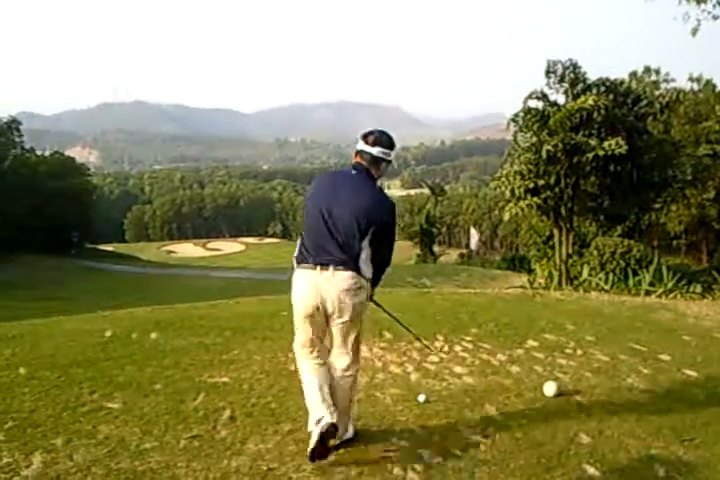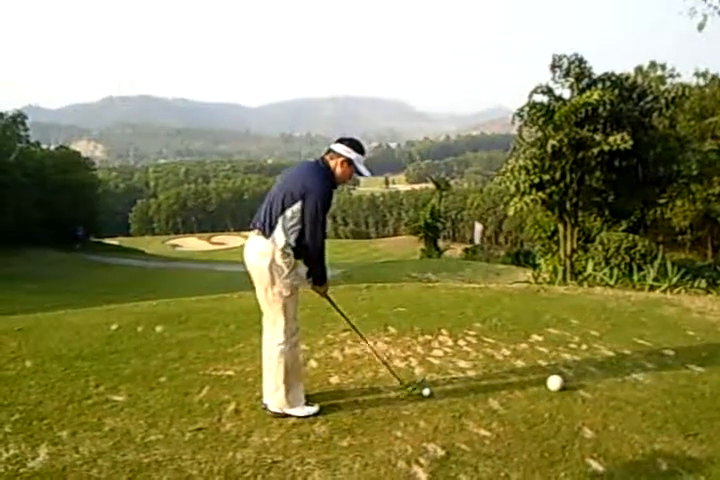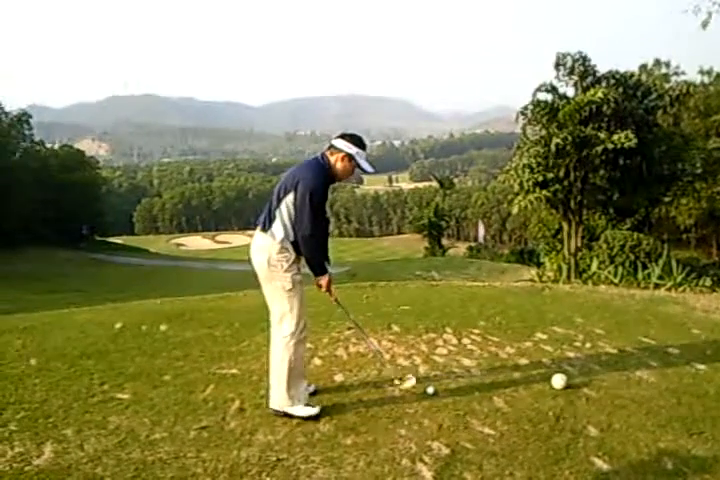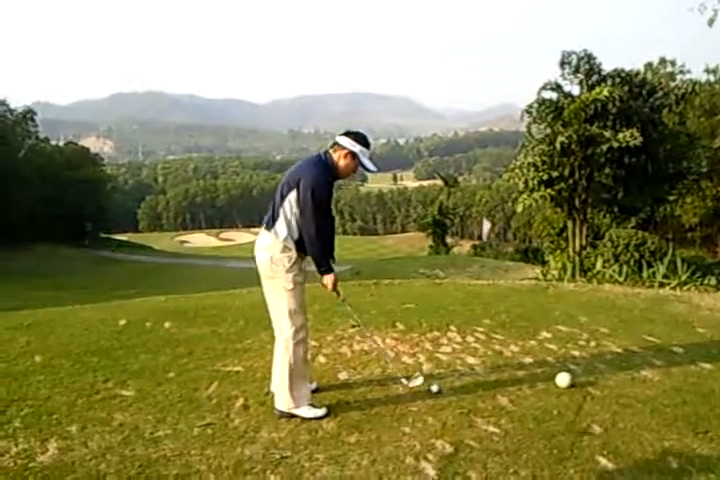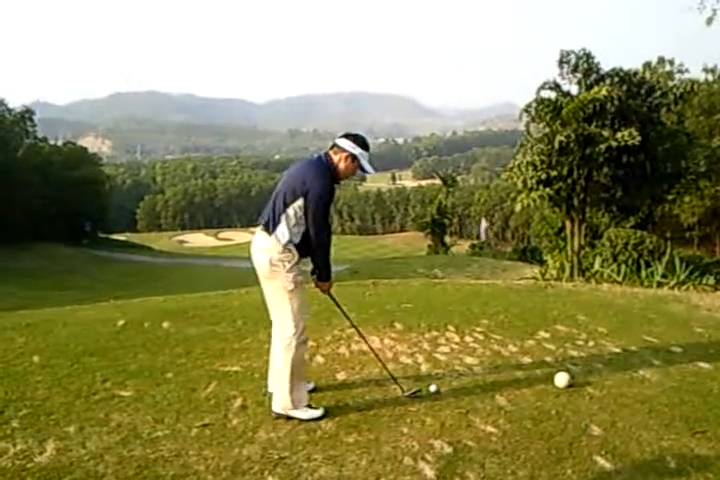
dt=1s
person 1, frame 1
left shoulder: (320, 183)
right shoulder: (381, 203)
right elbow: (382, 257)
right wrist: (368, 284)
left hip: (307, 278)
right hip: (347, 283)
left knee: (310, 355)
right knee: (344, 362)
left ankle: (322, 421)
right ankle: (340, 429)
person 1, frame 2
left shoulder: (304, 170)
right shoulder: (319, 185)
right elbow: (313, 237)
left wrist: (309, 269)
right wrist: (319, 278)
left hip: (258, 247)
right hip: (272, 255)
left knee: (274, 327)
right knee: (285, 332)
left ankle: (274, 392)
right ankle: (284, 401)
person 1, frame 3
left shoulder: (315, 173)
right shoulder: (313, 178)
left elbow: (317, 226)
right elbow: (306, 230)
left wrist: (323, 267)
right wrist: (320, 271)
left hip: (277, 250)
right hip: (275, 252)
left knee: (285, 323)
right knee: (292, 326)
left ankle: (286, 384)
right ankle: (286, 398)
person 1, frame 4
left shoulder: (318, 171)
right shoulder: (315, 175)
left elbow: (324, 222)
right elbow: (311, 227)
left wrist: (328, 263)
right wrist: (325, 270)
left hip: (286, 250)
right hip: (279, 252)
left knee: (295, 322)
right knee: (291, 327)
left ankle: (286, 382)
right ankle: (290, 400)
person 1, frame 5
left shoulder: (310, 167)
right shoulder: (321, 180)
right elbow: (318, 231)
left wrist: (318, 268)
right wrist: (324, 274)
left hip: (272, 246)
right hip: (278, 252)
left knee: (285, 322)
right knee: (293, 327)
left ankle: (281, 382)
right ankle: (288, 402)
